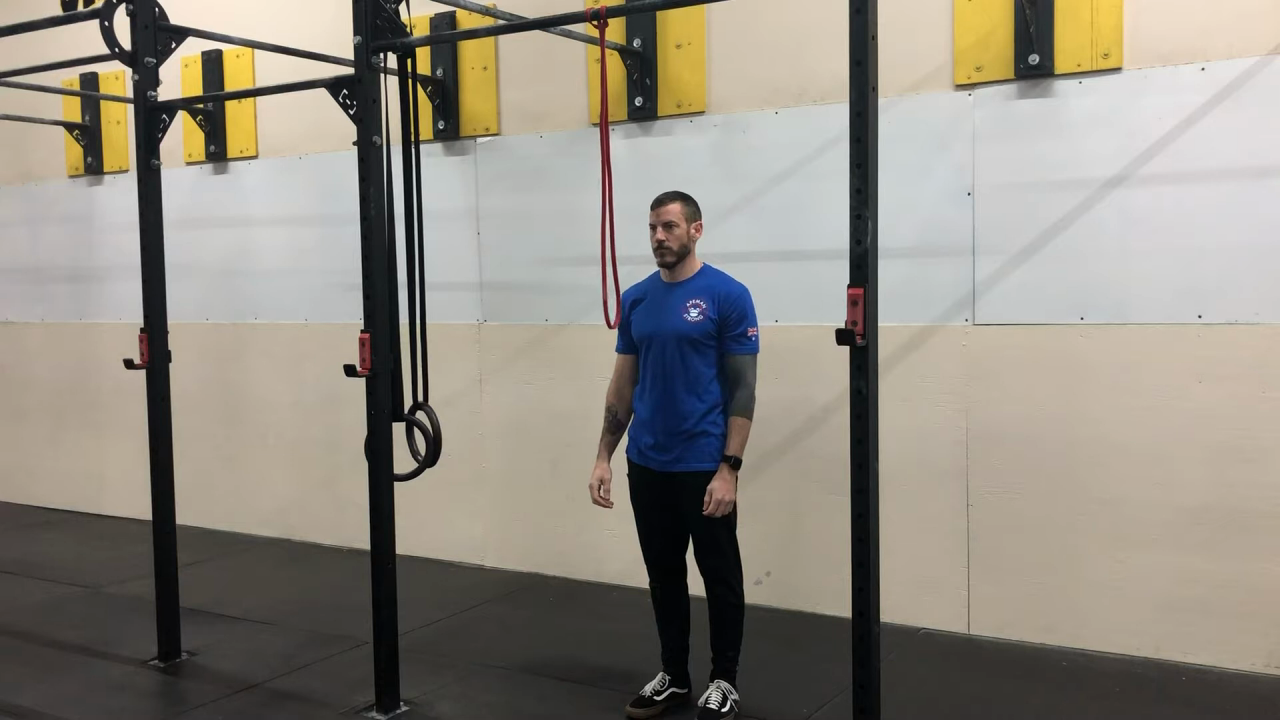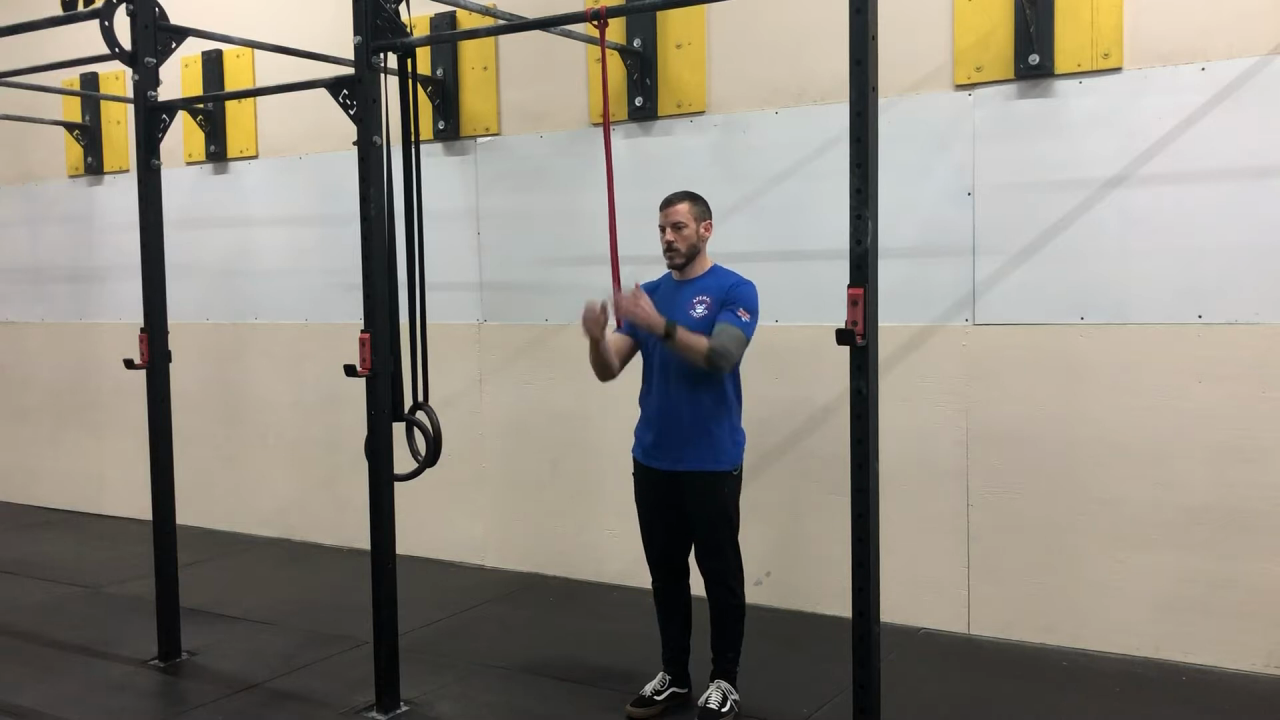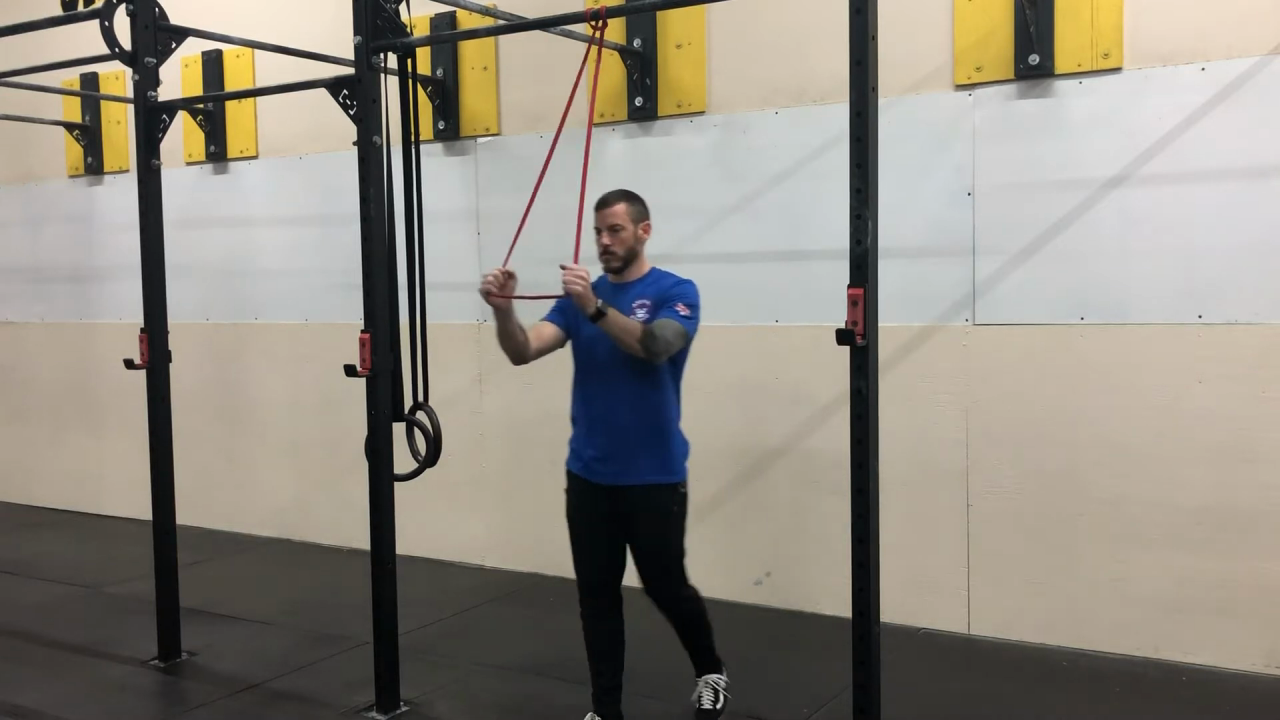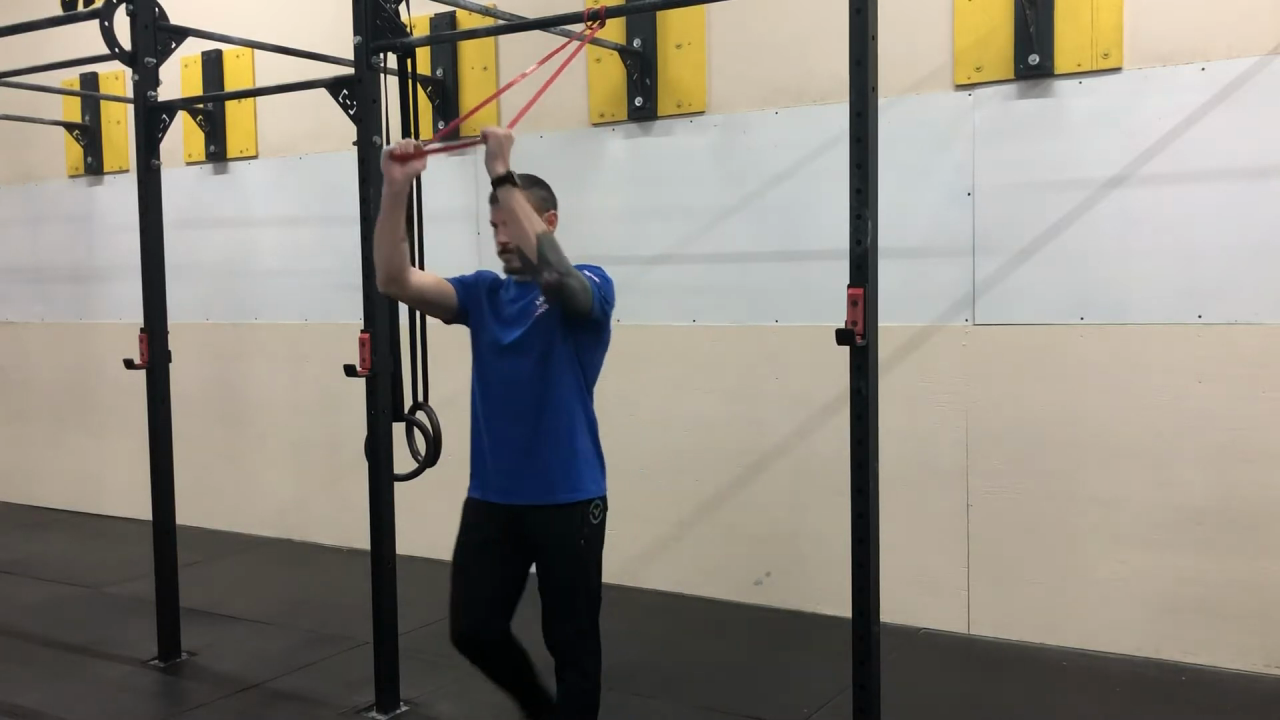
dt=1s
person 1, frame 1
left shoulder: (727, 295)
right shoulder: (635, 299)
left elbow: (742, 388)
right elbow: (623, 385)
left wrist: (729, 468)
right wrist: (603, 456)
left hip: (705, 466)
right hip: (648, 464)
left knee: (720, 577)
right knee: (664, 575)
right ankle: (674, 676)
person 1, frame 2
left shoulder: (734, 290)
right shoulder: (648, 295)
left elbow: (720, 356)
right elbow: (608, 368)
left wrist: (660, 325)
right wrist: (596, 334)
left hip: (711, 462)
right hip: (652, 460)
left knee: (720, 574)
right knee: (665, 573)
right ankle: (674, 675)
person 1, frame 3
left shoulder: (675, 292)
right shoulder: (580, 297)
left elbow: (654, 347)
right elbow: (523, 351)
left wrist: (594, 308)
right wrist: (503, 309)
left hip: (653, 475)
right hip: (588, 474)
left knee: (665, 586)
right knee: (596, 595)
left ankle: (710, 672)
person 1, frame 4
left shoulder: (588, 288)
right shoulder: (482, 293)
left elbow: (550, 271)
right elbow: (395, 280)
left wrist: (502, 174)
right wrist: (396, 186)
left hip: (567, 499)
right hip: (490, 498)
left knee: (571, 640)
right knee: (473, 631)
